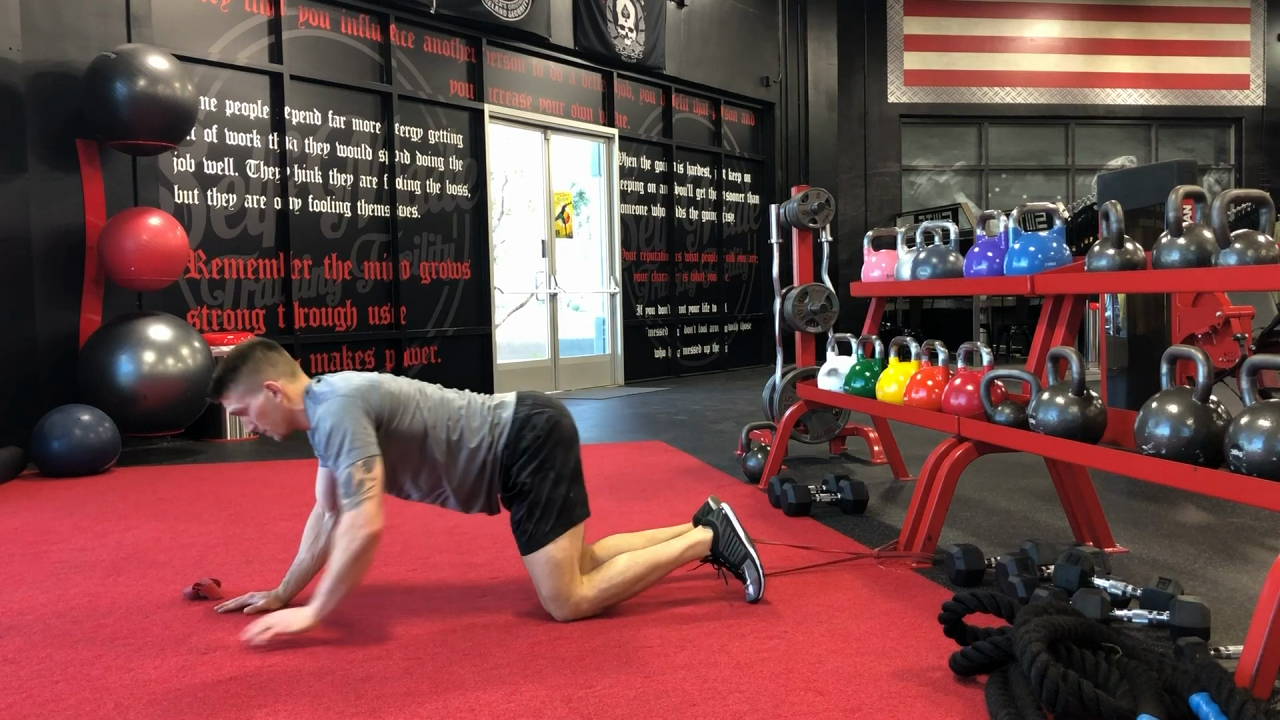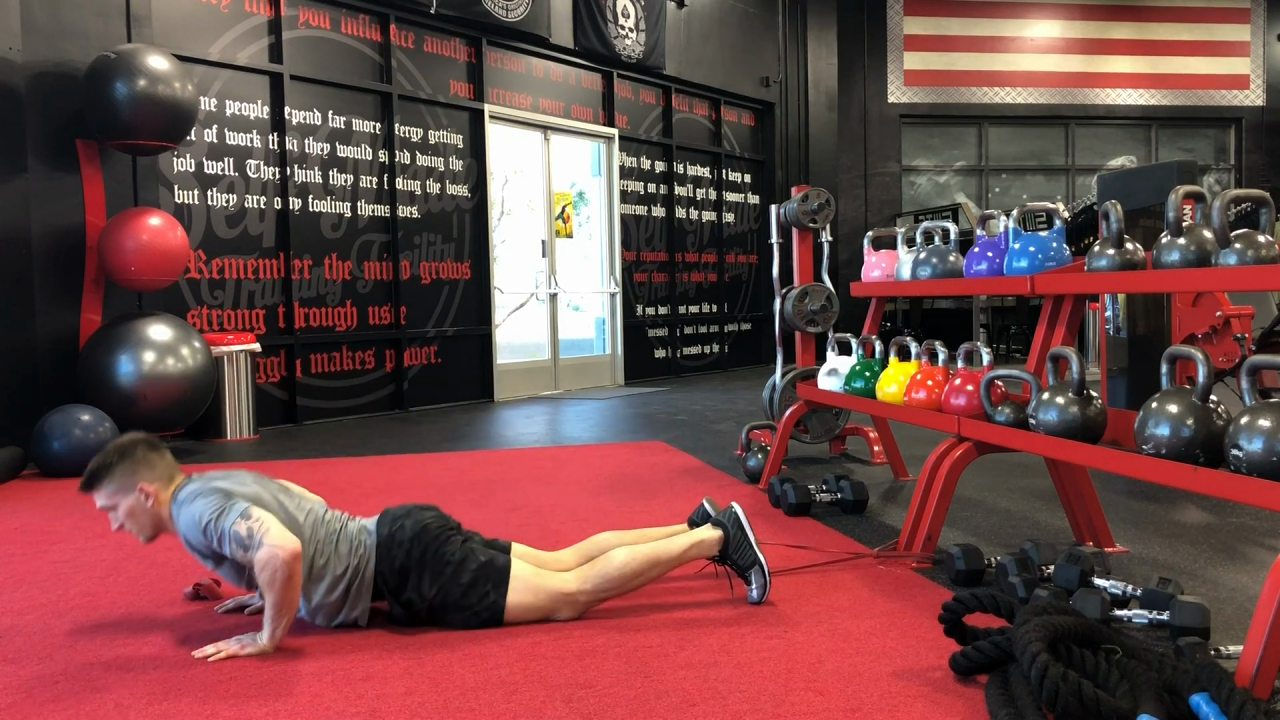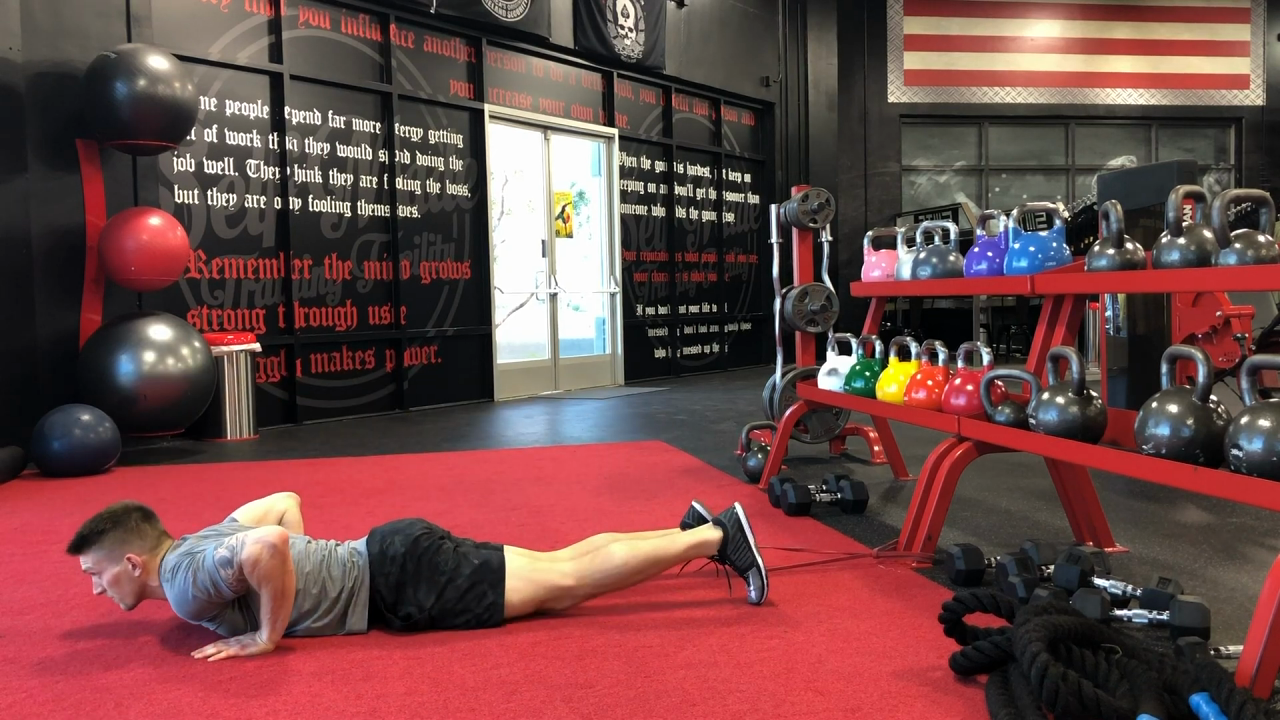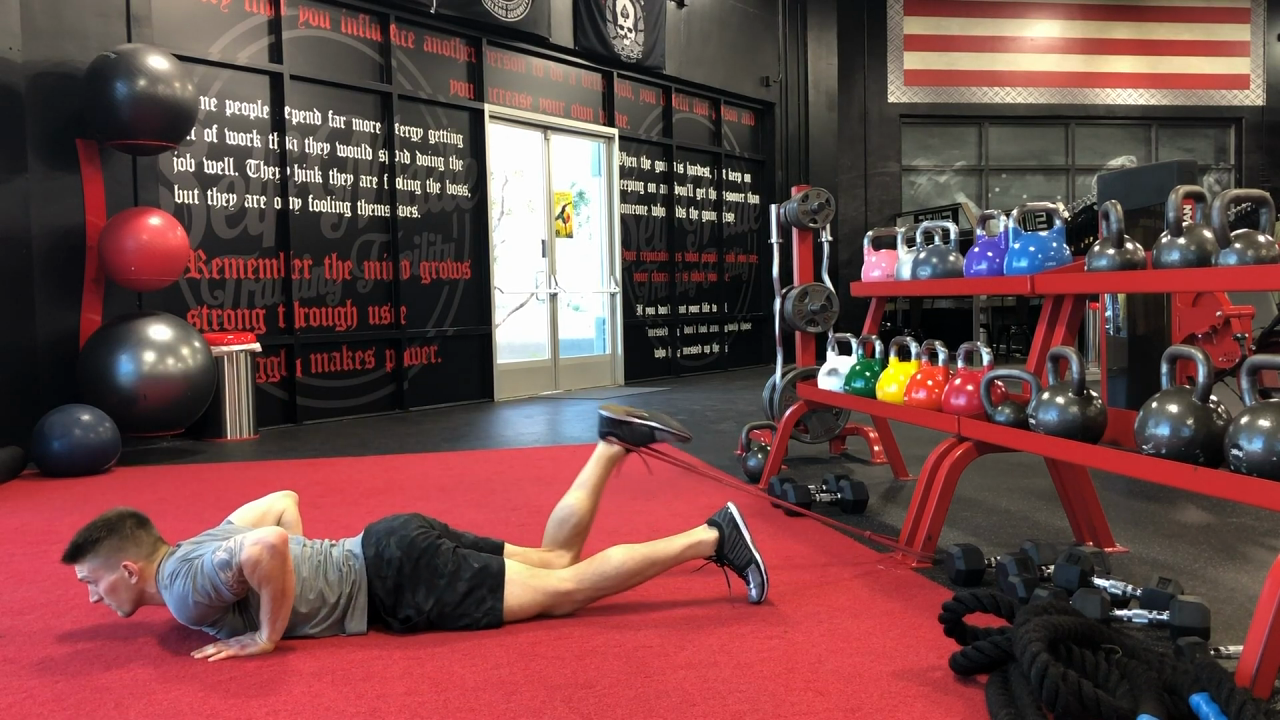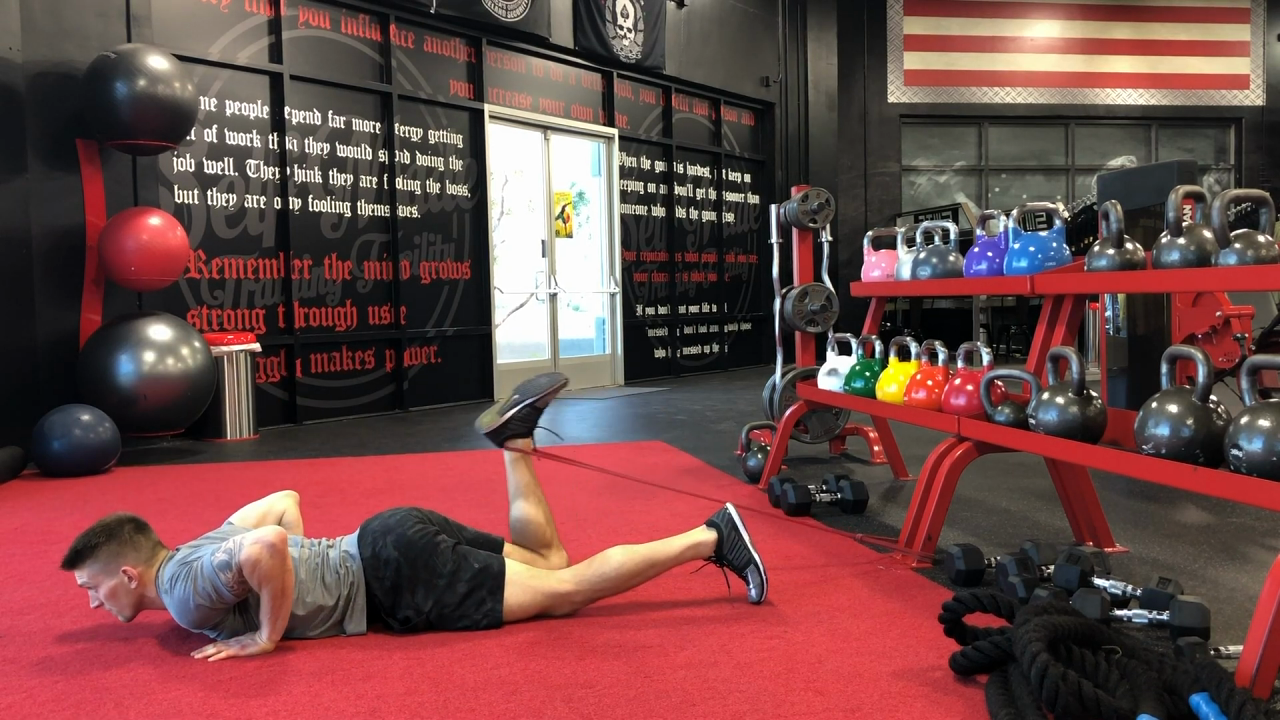
dt=1s
person 1, frame 1
left shoulder: (336, 410)
right shoulder: (329, 402)
left elbow: (364, 526)
right elbow: (326, 512)
left wrist: (313, 612)
right wrist: (284, 590)
left hip: (528, 440)
right hip: (527, 435)
left knee: (570, 602)
right knee: (578, 569)
left ankle: (708, 541)
right ankle: (702, 527)
person 1, frame 2
left shoulder: (194, 511)
right shoulder: (217, 486)
left elbow: (284, 551)
left wrist: (270, 635)
right wrist: (266, 592)
left hip: (407, 566)
right hip: (403, 539)
left knee: (572, 593)
right knee: (565, 563)
left ankle: (715, 540)
right ankle: (700, 525)
person 1, frame 3
left shoulder: (186, 584)
right shoulder: (205, 543)
left elbow: (270, 545)
right elbow: (285, 501)
left wrist: (270, 634)
left hip: (403, 579)
right hip: (397, 555)
left knee: (566, 586)
right knee: (560, 562)
left ankle: (717, 536)
right ankle: (691, 531)
person 1, frame 4
left shoulder: (185, 589)
right shoulder: (204, 548)
left elbow: (267, 547)
right elbow: (283, 500)
left wrist: (268, 634)
left hip: (399, 575)
right hip: (396, 547)
left knee: (566, 591)
right knee: (557, 559)
left ankle: (711, 536)
right ankle: (615, 441)
person 1, frame 5
left shoulder: (185, 593)
right shoulder: (203, 550)
left elbow: (265, 547)
right elbow: (285, 500)
left wrist: (269, 634)
left hip: (399, 572)
right hip: (397, 539)
left knee: (566, 591)
right knee: (550, 560)
left ankle: (710, 537)
right ankle: (516, 433)
